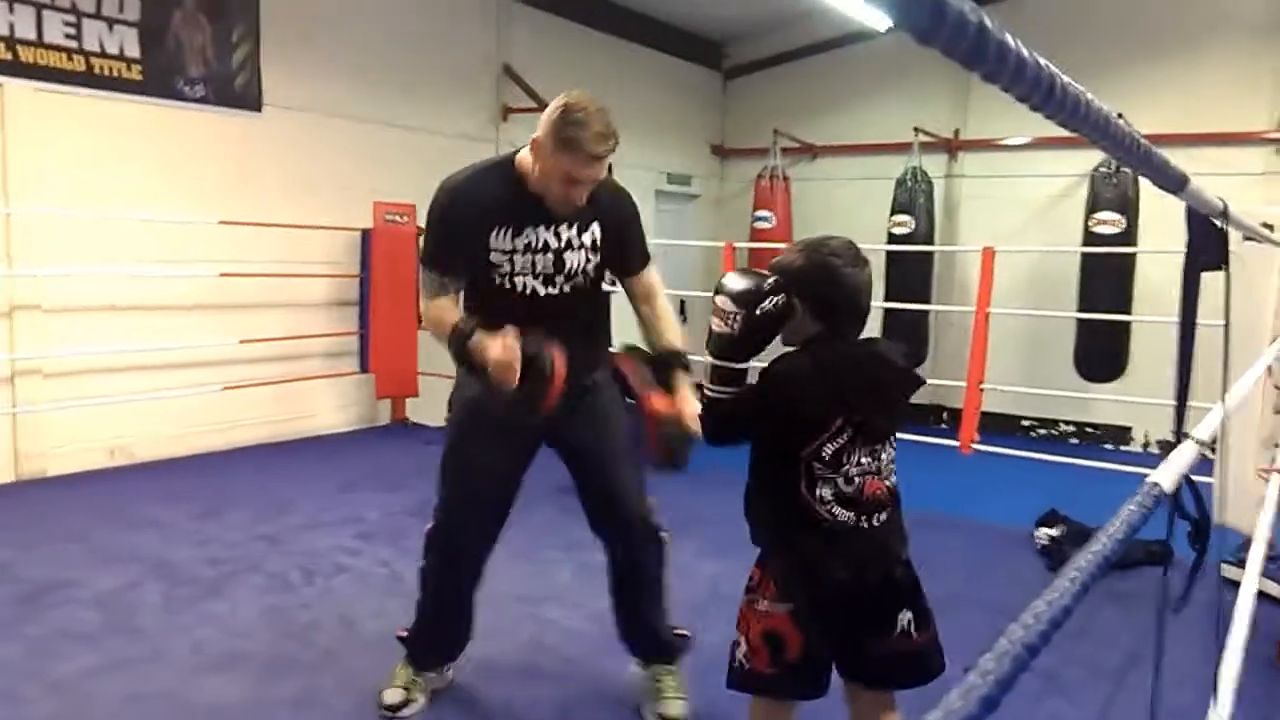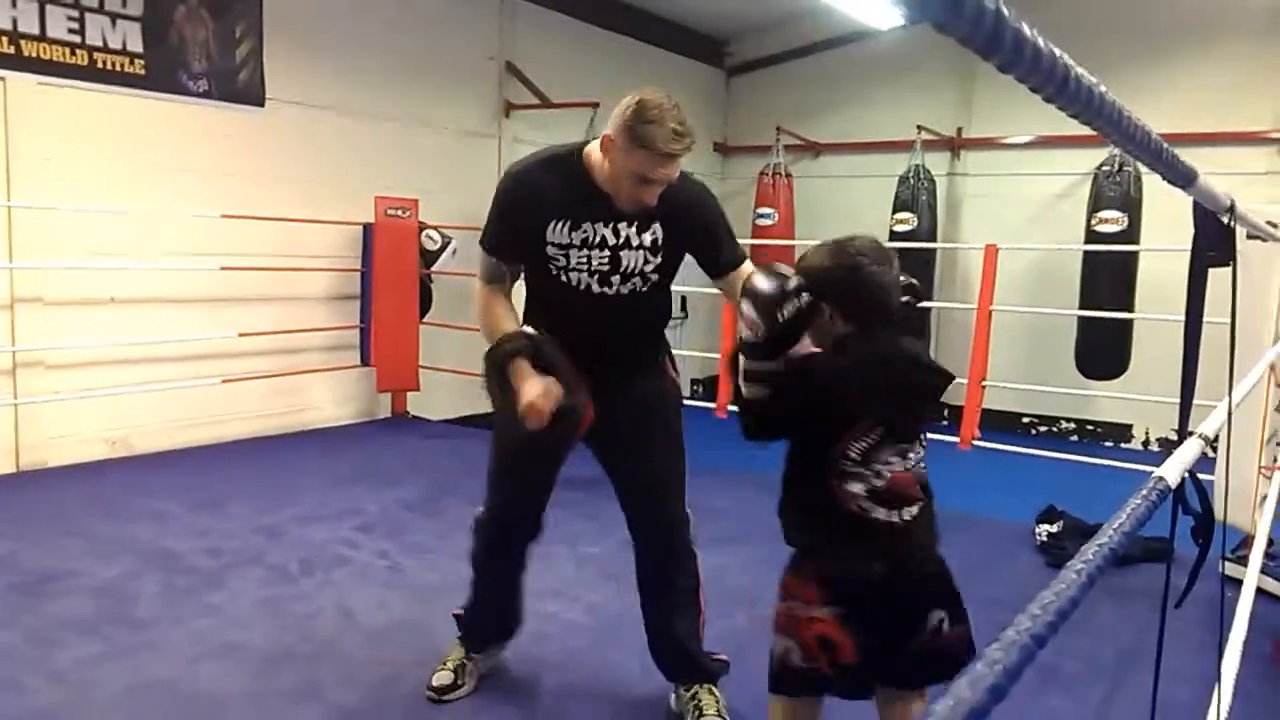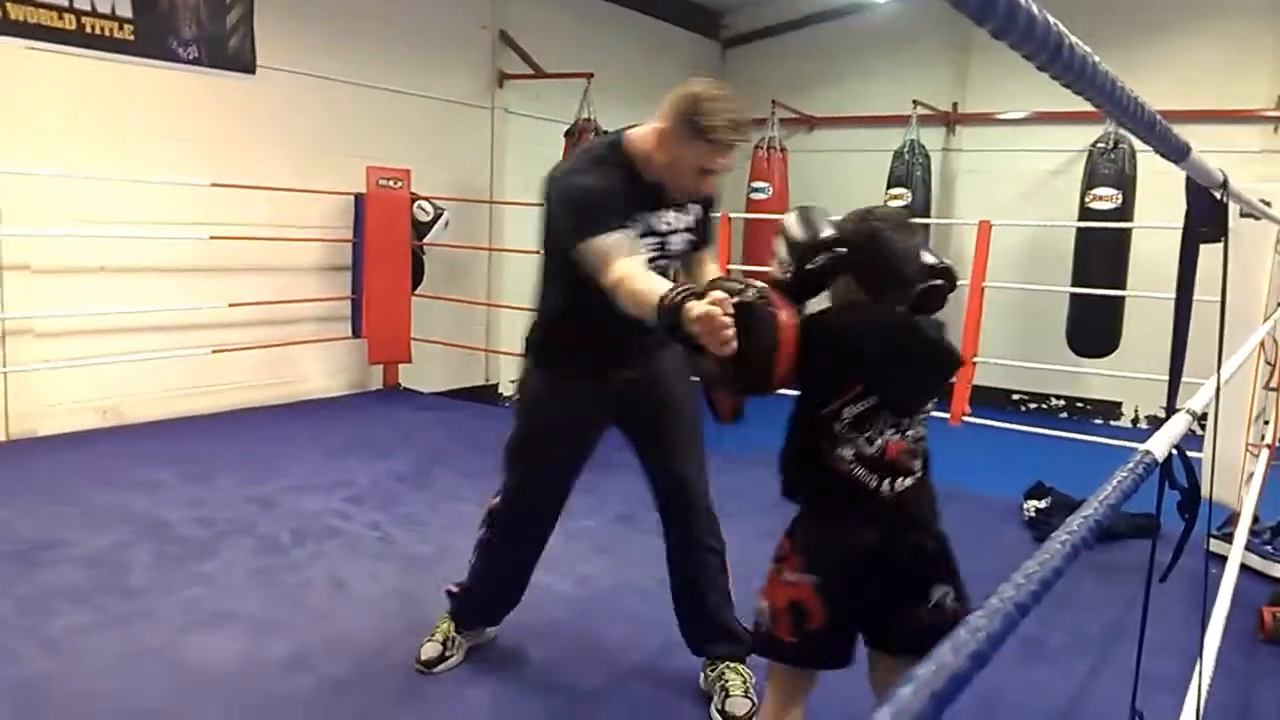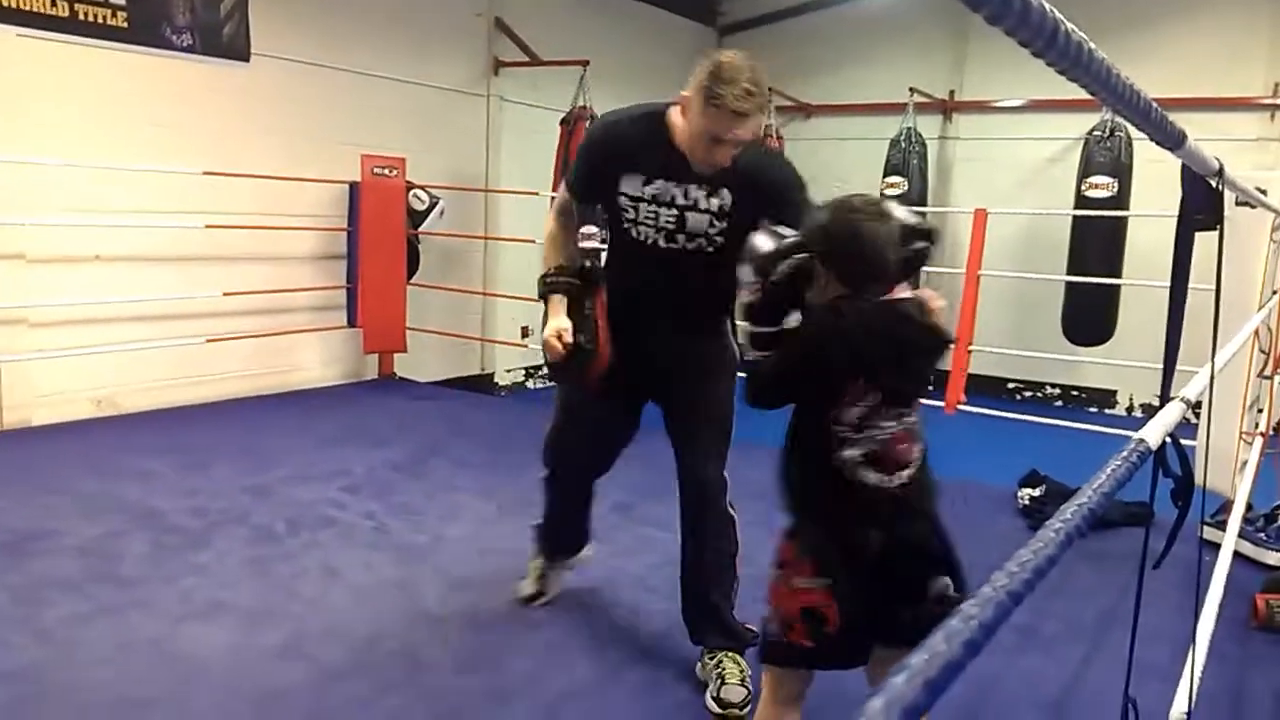
dt=0.5s
person 1, frame 1
left shoulder: (612, 203)
right shoulder: (467, 197)
left elbow: (644, 287)
right elbow: (436, 300)
left wrist: (678, 374)
right wrist: (477, 344)
left hip: (586, 382)
right hip: (496, 388)
left knee: (631, 521)
right knee: (459, 530)
left ankle: (659, 660)
right ankle: (427, 661)
person 1, frame 2
left shoulder: (686, 201)
right shoulder: (532, 184)
left elbow: (741, 280)
right elbow: (493, 284)
right wrist: (521, 371)
left hip: (638, 380)
right hip: (550, 375)
left knee: (663, 528)
right knee: (506, 517)
right ankle: (479, 642)
person 1, frame 3
left shoulder: (697, 183)
right shoulder: (588, 180)
right elbow: (622, 276)
left wrist: (715, 320)
right wrist: (685, 306)
left hip: (654, 357)
right hip: (570, 360)
left knee: (688, 501)
right knee: (526, 499)
left ankle: (721, 653)
right ankle: (469, 619)
person 1, frame 4
left shoulder: (766, 170)
right shoulder: (616, 138)
right elbow: (565, 217)
right wrist: (558, 300)
left hip: (700, 340)
right hip: (618, 325)
left knee: (704, 488)
right knee: (572, 453)
left ankle: (720, 643)
right ankle: (557, 548)
person 2, frame 1
left shoulder: (791, 379)
right shoulder: (884, 367)
left elbow: (719, 426)
left wrist: (730, 348)
left hip: (802, 572)
right hip: (881, 565)
person 2, frame 2
left shoulder: (824, 376)
right shoulder: (910, 363)
left elbow: (758, 421)
left wrist: (760, 348)
left hip: (835, 571)
right hip: (910, 563)
person 2, frame 3
left shoulder: (832, 333)
right shoulder: (930, 344)
left wrist: (788, 290)
right wrist: (923, 300)
left hip: (830, 539)
right hip: (911, 538)
person 2, frame 4
left shoulder: (821, 334)
right shoulder: (913, 326)
left elbow: (761, 390)
left wrist: (765, 312)
right wrist: (903, 276)
left hip: (831, 541)
right hip: (909, 532)
